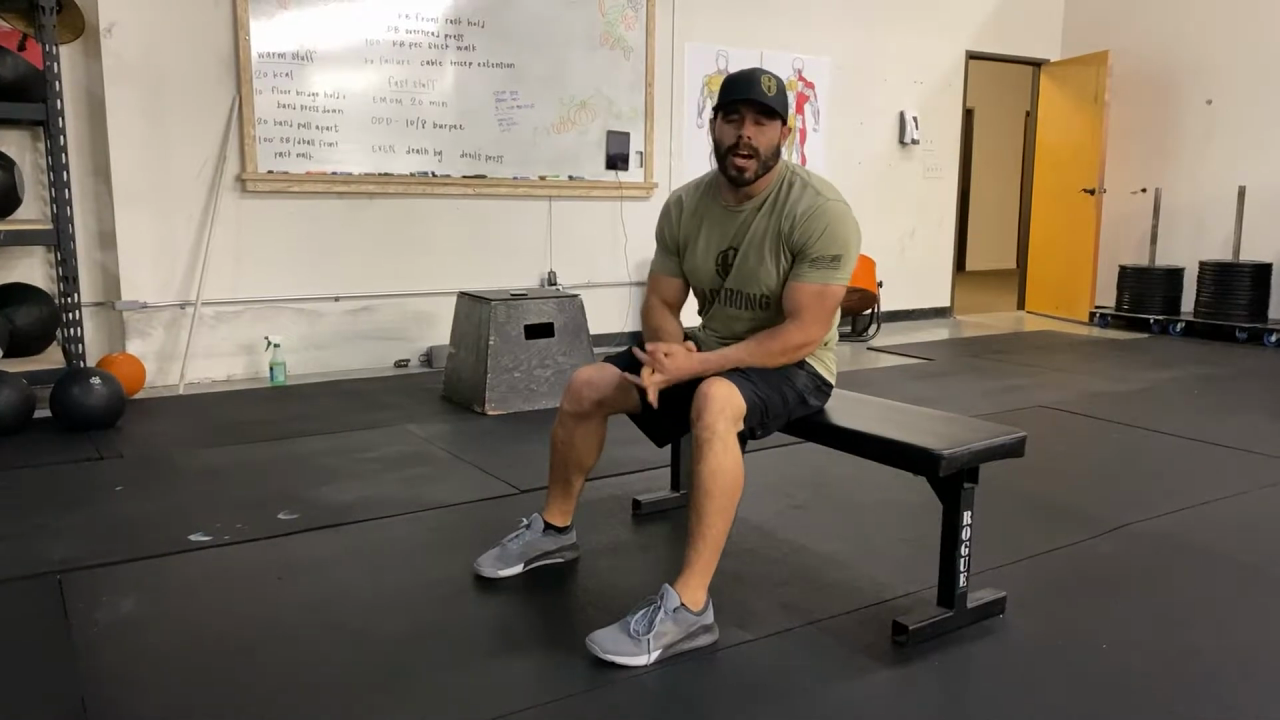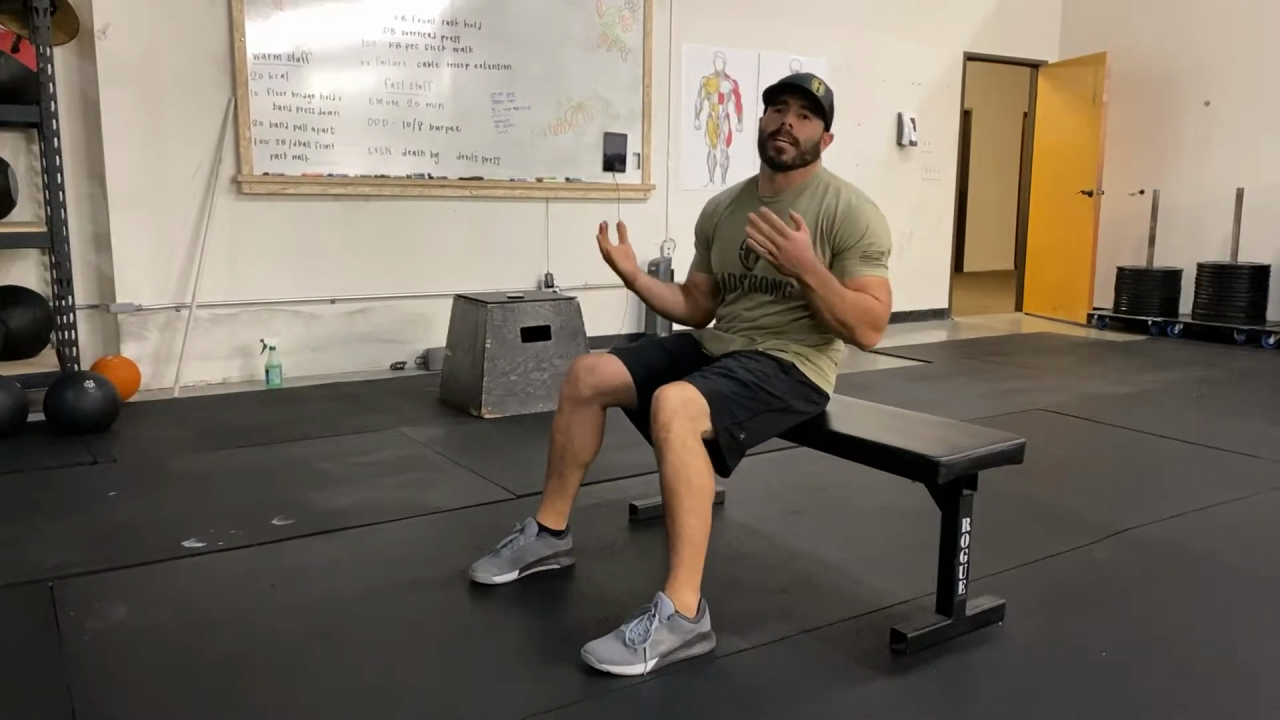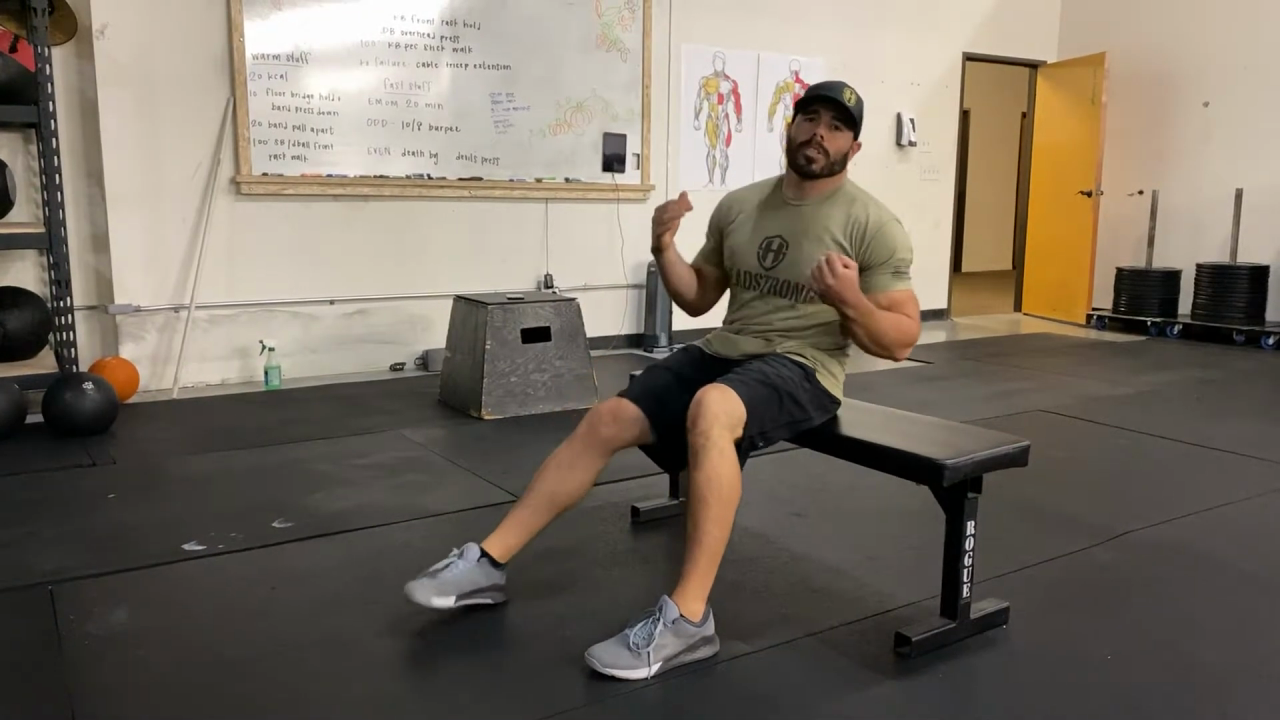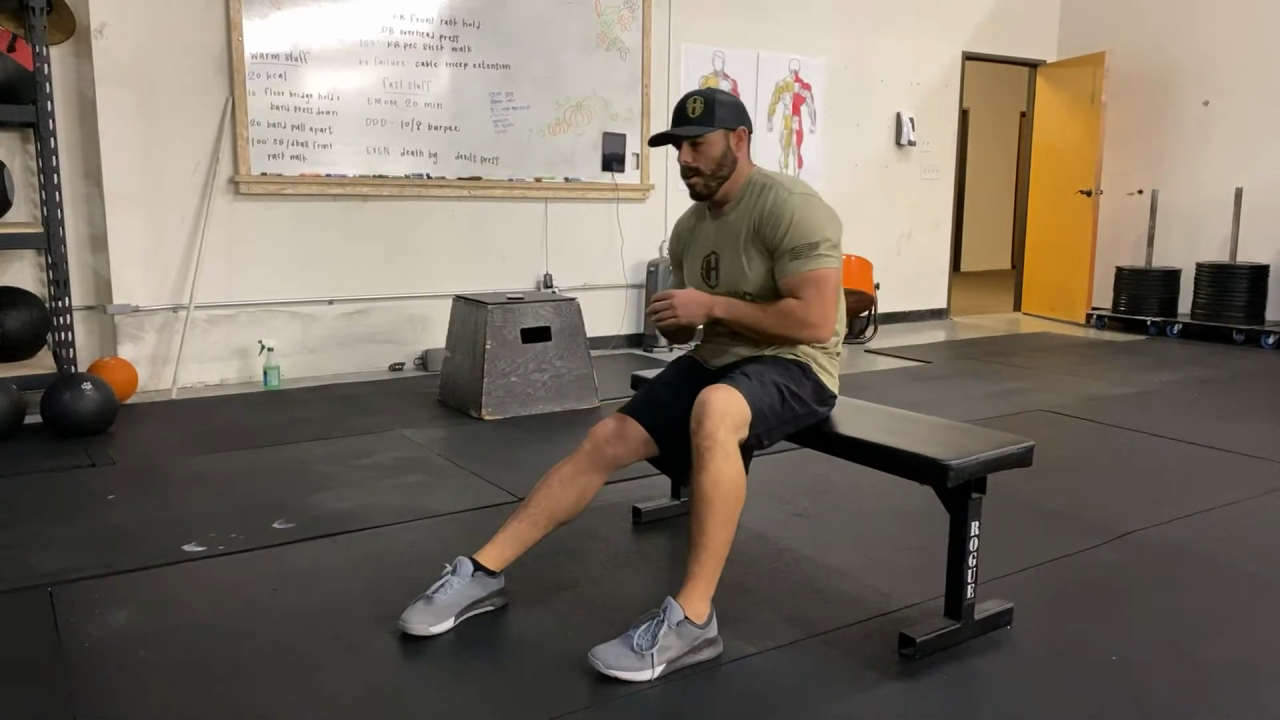
dt=1s
person 1, frame 1
left shoulder: (819, 211)
right shoulder: (685, 204)
left elbow: (803, 334)
right elbow: (660, 301)
left wrist: (697, 364)
right wrist: (667, 351)
left hip: (792, 364)
right hip: (711, 349)
left knee: (714, 402)
right knee: (586, 387)
left ankle: (687, 606)
right ankle: (554, 529)
person 1, frame 2
left shoulder: (849, 212)
right shoulder: (723, 207)
left elbow: (868, 329)
right elbow: (696, 309)
left wrist: (806, 268)
right wrist: (634, 276)
left hip: (790, 366)
right hip: (718, 347)
left knee: (673, 407)
right knee: (586, 376)
left ankle: (682, 612)
right ankle: (550, 533)
person 1, frame 3
left shoulder: (873, 225)
right shoulder: (740, 204)
left elbow: (900, 340)
right elbow: (698, 299)
left wrist: (848, 300)
right wrist: (663, 250)
left hip: (801, 369)
right hip: (725, 351)
left knee: (710, 410)
right knee: (606, 420)
left ankle: (687, 617)
right ankle: (488, 561)
person 1, frame 4
left shoulder: (789, 207)
right shoulder: (690, 226)
left elbow: (816, 322)
right elbow: (678, 327)
left wrist: (711, 305)
right wrist: (676, 316)
left hip: (792, 366)
right hip: (714, 360)
left knee: (714, 411)
right knee: (605, 440)
left ankle: (691, 617)
right ankle: (481, 573)
